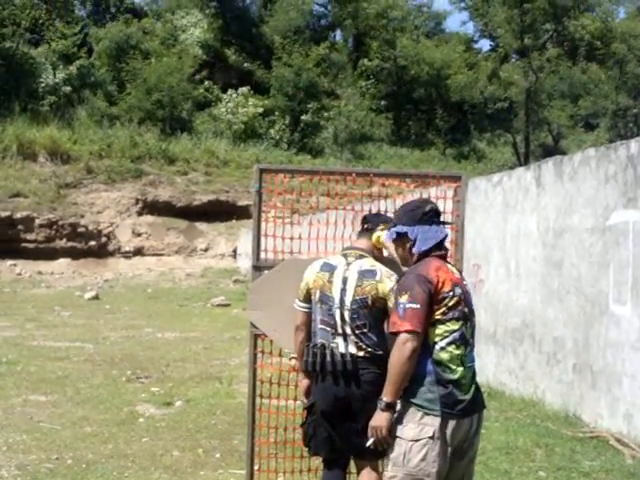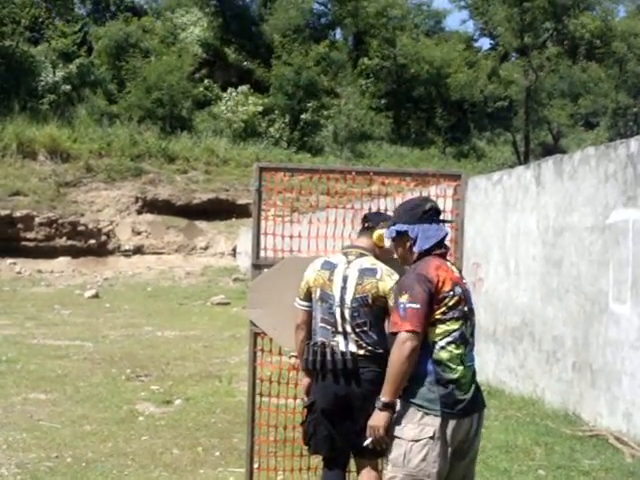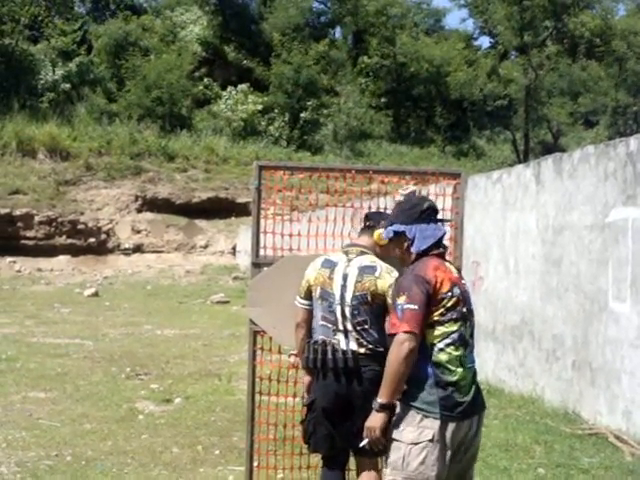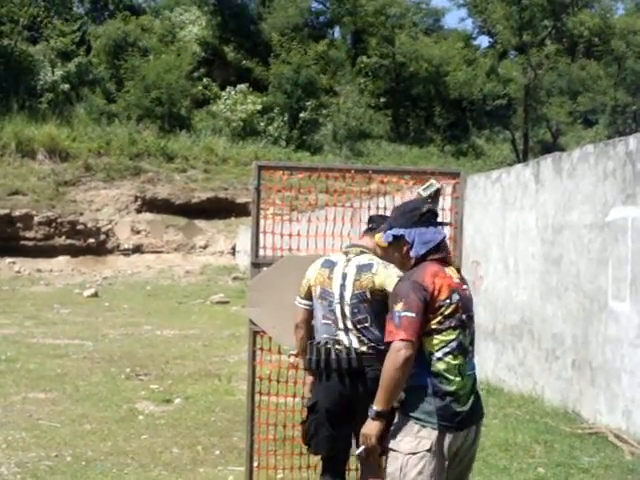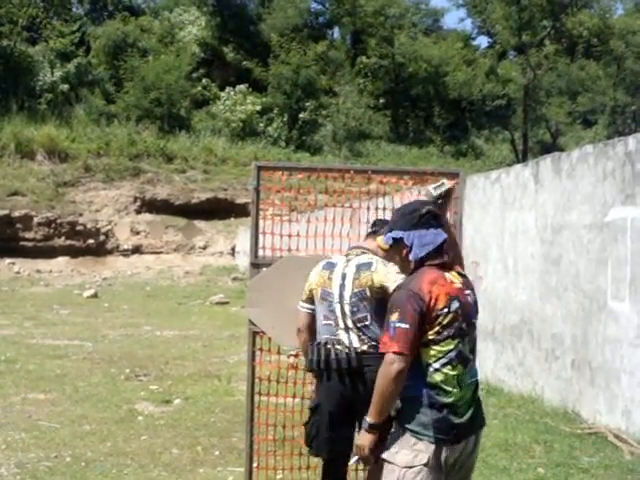
dt=0.1s
person 1, frame 1
left shoulder: (418, 277)
right shoulder: (454, 276)
left elbow: (408, 344)
left wrist: (386, 405)
left hip: (430, 409)
right hip: (467, 407)
person 1, frame 2
left shoulder: (418, 276)
right shoulder: (454, 274)
left elbow: (408, 343)
left wrist: (384, 405)
left hip: (430, 409)
right hip: (467, 406)
person 1, frame 3
left shoulder: (416, 277)
right shoulder: (454, 275)
left elbow: (405, 345)
left wrist: (381, 406)
left hip: (430, 411)
right hip: (468, 407)
person 1, frame 4
left shoulder: (414, 283)
right shoulder: (458, 280)
left elbow: (402, 353)
left wrist: (377, 414)
left hip: (427, 420)
right hip: (466, 415)
person 1, frame 5
left shoulder: (412, 291)
right shoulder: (465, 287)
left elbow: (395, 364)
left wrist: (370, 426)
left hip: (425, 431)
right hip: (468, 426)
person 2, frame 1
left shoulder: (315, 270)
right shoulder: (384, 278)
left elbow: (302, 328)
left wrist: (305, 373)
left hip: (325, 375)
right hip: (368, 375)
person 2, frame 2
left shoulder: (316, 269)
right shoulder: (385, 277)
left elbow: (302, 326)
left wrist: (306, 372)
left hip: (325, 374)
right hip: (367, 374)
person 2, frame 3
left shoulder: (317, 267)
right shoulder: (385, 274)
left elbow: (302, 324)
left wrist: (307, 369)
left hip: (326, 372)
right hip: (368, 371)
left knee: (332, 457)
right knee: (368, 458)
person 2, frame 4
left shoulder: (318, 268)
right shoulder: (384, 272)
left elbow: (301, 324)
left wrist: (310, 369)
left hip: (328, 373)
right hip: (369, 371)
left knee: (332, 458)
right knee: (371, 456)
person 2, frame 5
left shoulder: (321, 270)
right shoulder: (383, 270)
left elbow: (303, 328)
left hip: (331, 373)
right hip: (372, 369)
left knee: (333, 459)
